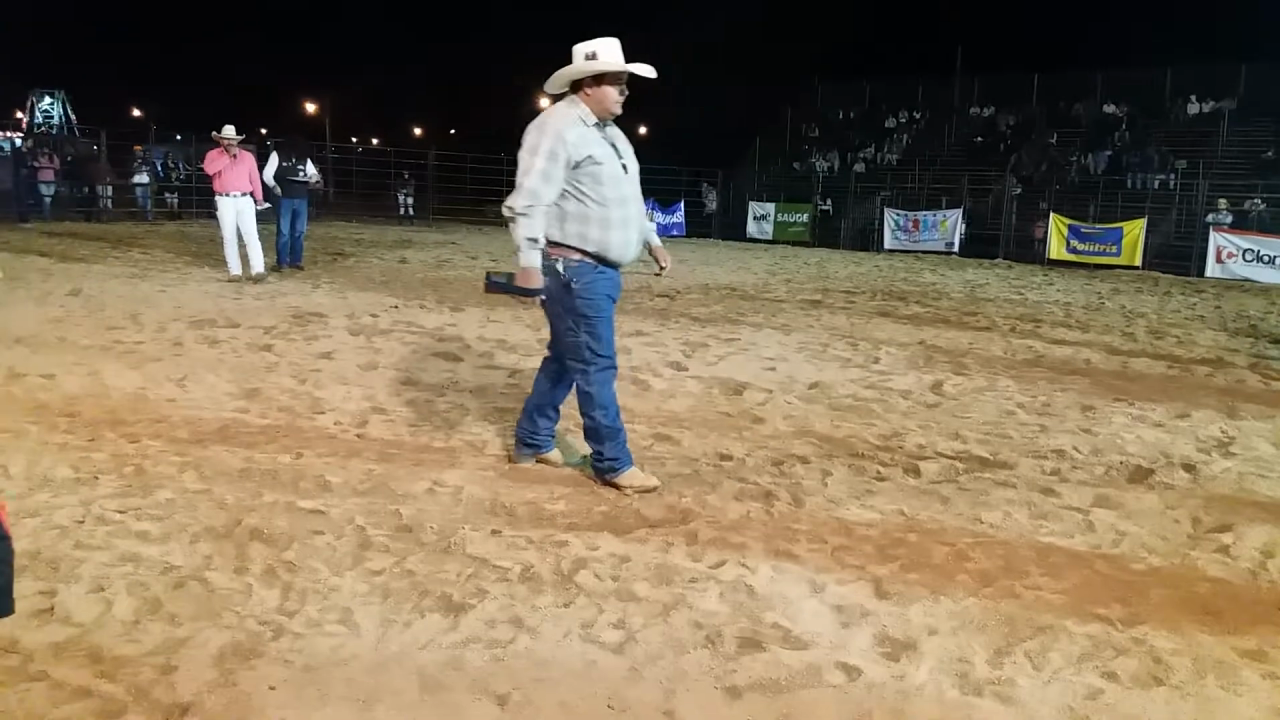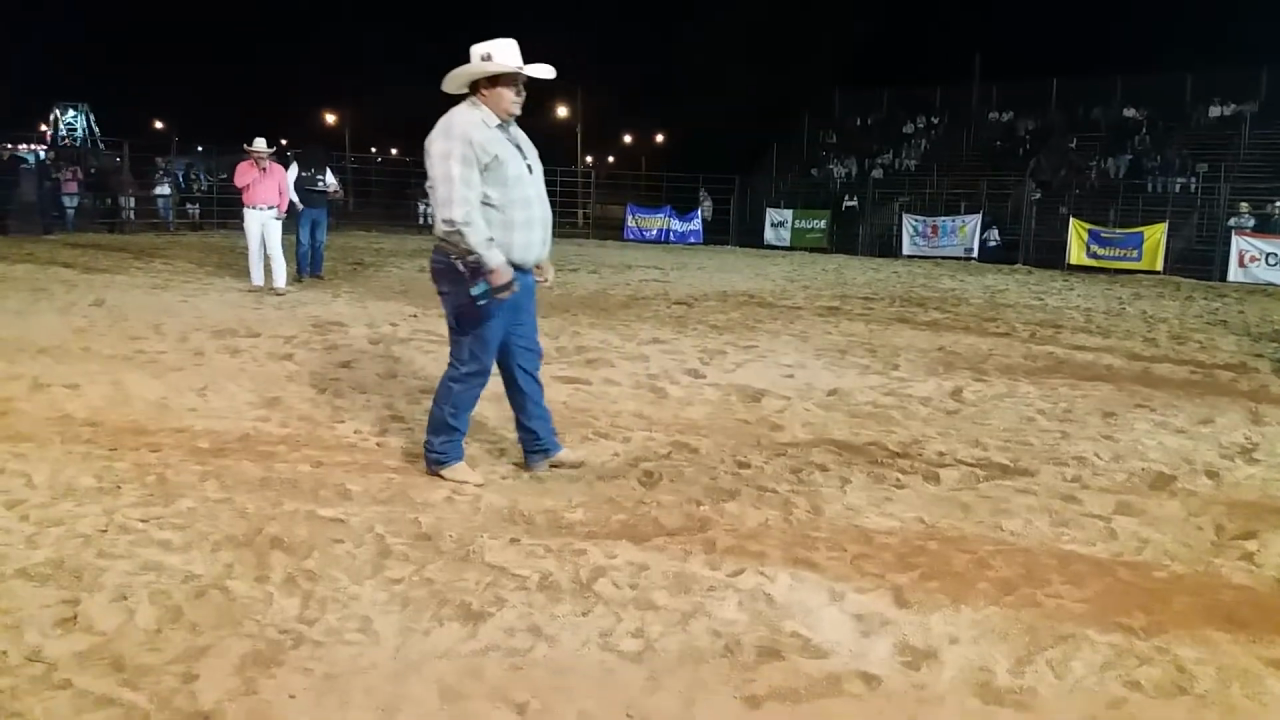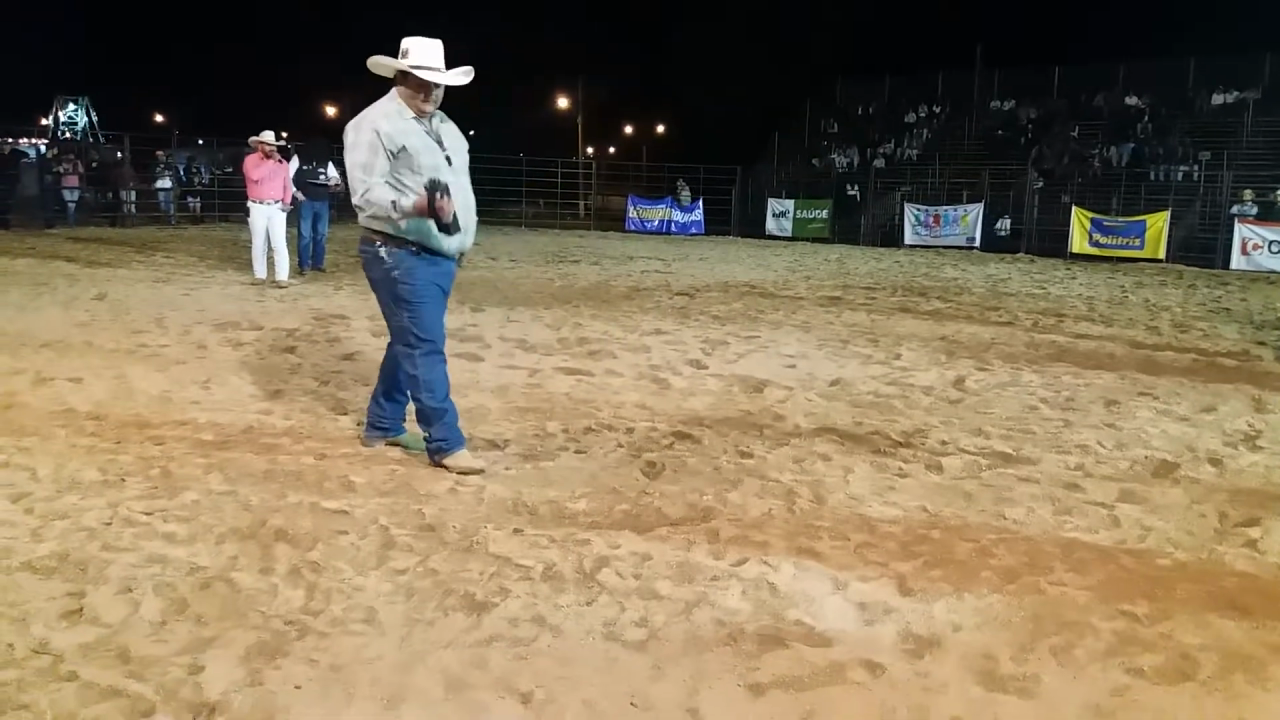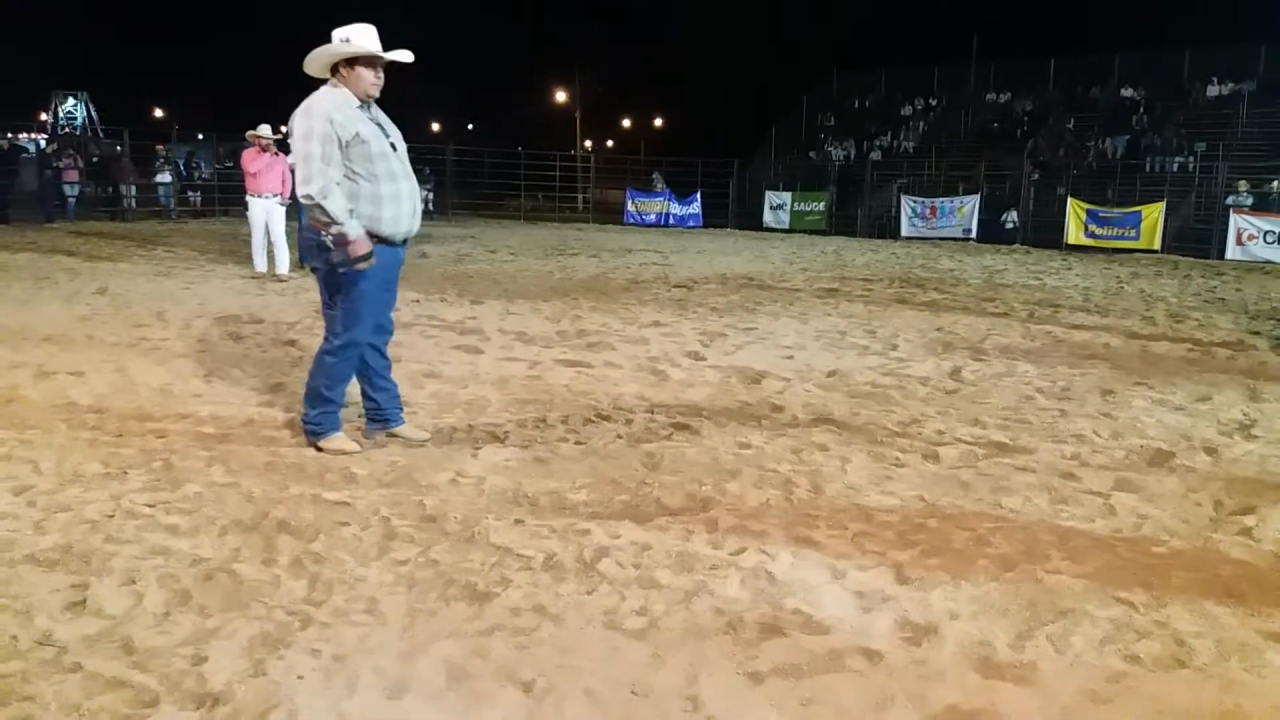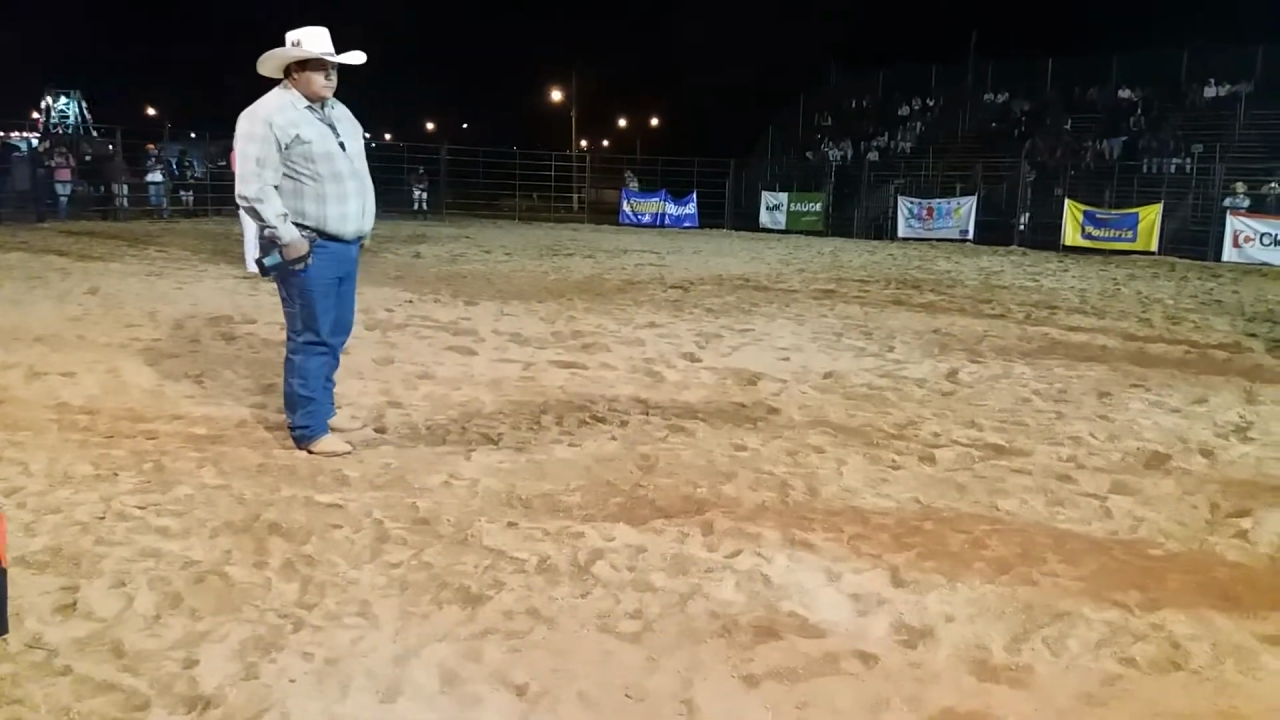
dt=0.7s
person 1, frame 1
left shoulder: (606, 131)
right shoulder: (558, 128)
left elbow: (625, 197)
right elbow: (529, 200)
left wrist: (651, 240)
right wrist: (528, 261)
left hip: (599, 268)
right hip: (572, 269)
left knee: (566, 357)
right knee: (595, 363)
left ankle: (532, 440)
right ankle: (613, 463)
person 1, frame 2
left shoulder: (508, 131)
right shoulder: (459, 131)
right elbow: (458, 210)
left wrist: (537, 256)
right wrist: (492, 264)
left hip: (516, 270)
right hip: (477, 270)
left knee: (524, 358)
right knee: (472, 364)
left ankle: (542, 447)
right ankle: (442, 454)
person 1, frame 3
left shoulder: (444, 125)
right shoulder: (374, 123)
left elbow: (457, 184)
right elbow: (366, 192)
left wrist: (463, 236)
right wrist: (415, 205)
left hip: (440, 256)
right hip: (399, 256)
left knee: (411, 342)
right knee: (424, 346)
left ankle: (382, 425)
right ankle: (445, 443)
person 1, frame 4
left shoulder: (370, 112)
right shoulder: (321, 112)
right elbow: (316, 187)
left wrist: (388, 236)
right wrist: (352, 236)
left hip: (386, 247)
right hip: (351, 249)
left knee: (376, 335)
right knee: (347, 338)
left ankle: (385, 417)
right ankle: (321, 426)
person 1, frame 5
left shoulder: (337, 111)
right shoulder: (267, 115)
right elbow: (252, 188)
left wrist: (360, 230)
right wrist: (287, 236)
left hip: (346, 244)
right hip: (308, 248)
left knee: (336, 334)
right knee: (310, 338)
left ankle: (322, 408)
right ankle: (309, 429)
